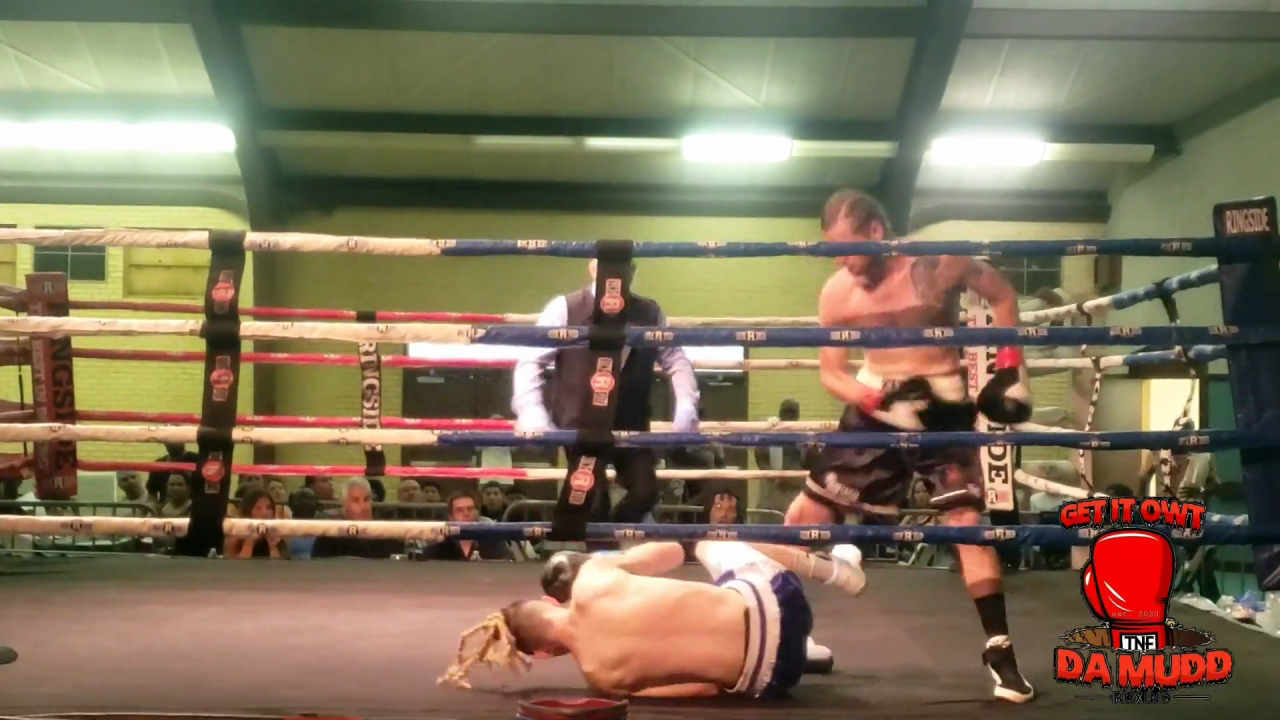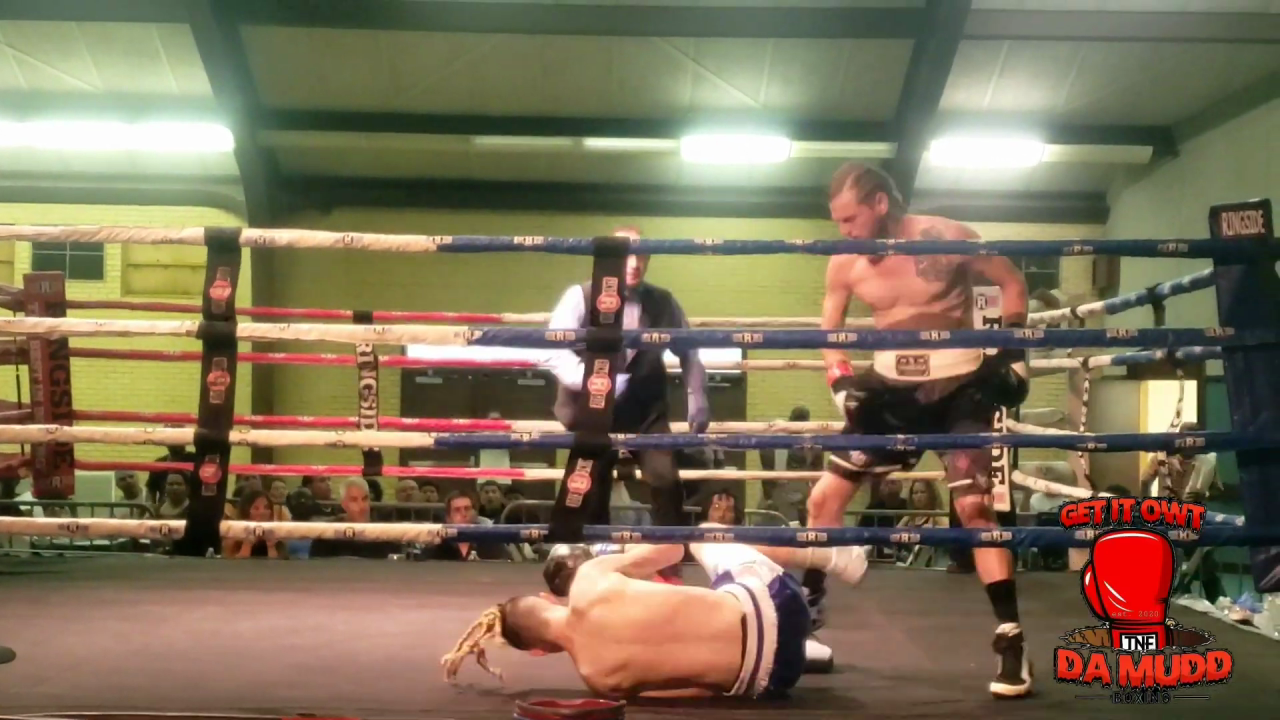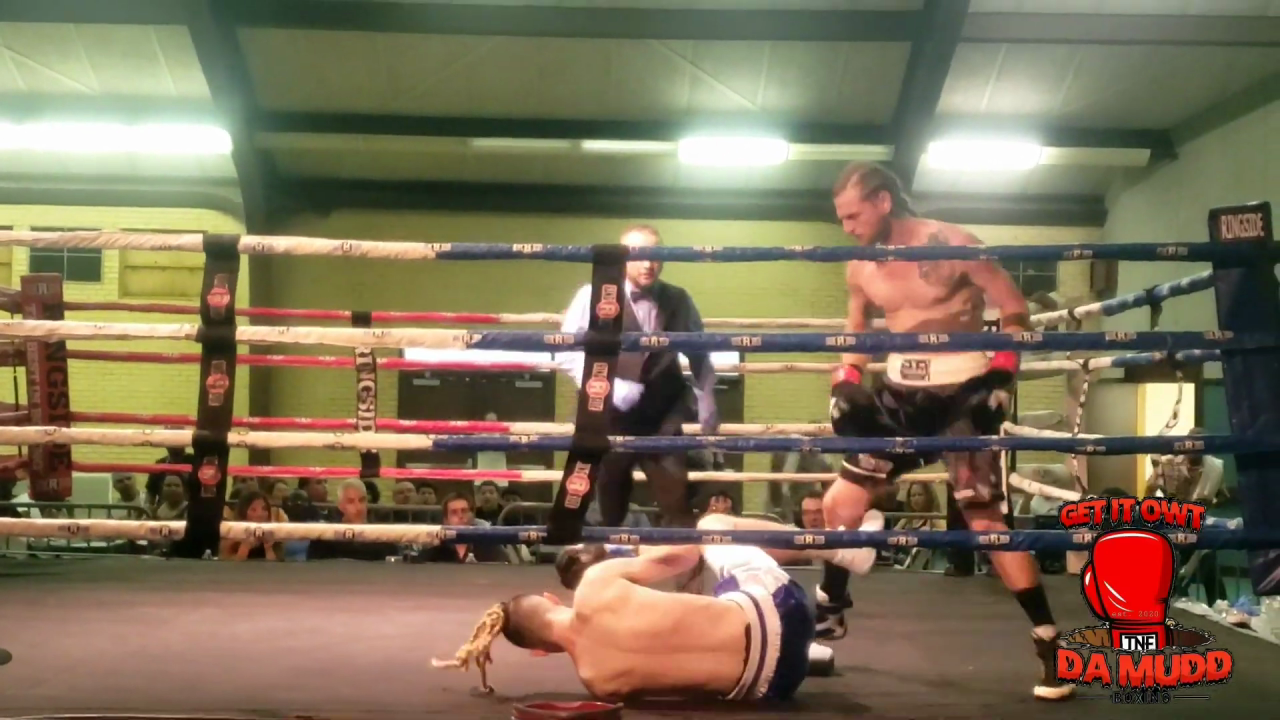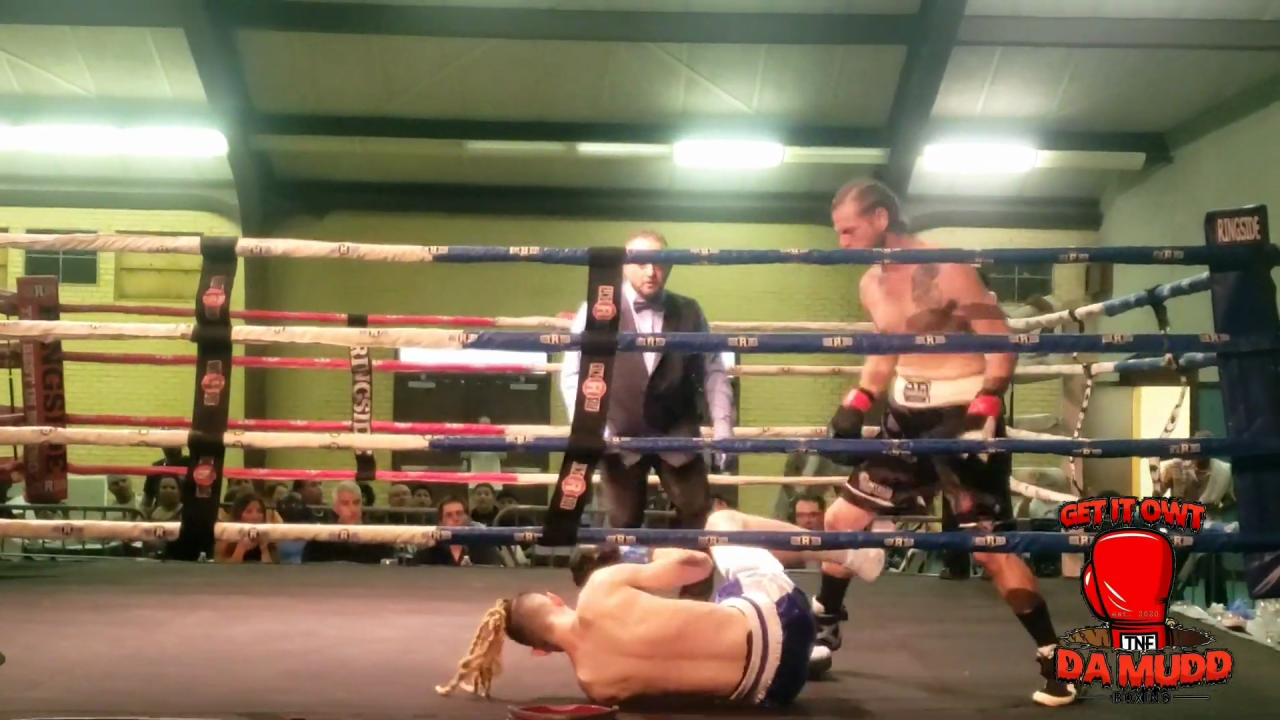
dt=0.1s
person 1, frame 1
left shoulder: (941, 261)
right shoulder: (838, 292)
left elbow: (1003, 296)
right elbow: (830, 372)
left wrist: (1009, 368)
right wrist: (887, 408)
left hip: (945, 408)
right hip: (878, 411)
left knee: (964, 520)
right knee: (804, 514)
left ankle: (1000, 652)
person 1, frame 2
left shoulder: (946, 237)
right shoulder: (845, 264)
left elbow: (1012, 281)
right elbow: (828, 331)
left wrist: (1009, 350)
right wrist: (841, 384)
left hip: (958, 384)
right hip: (889, 386)
left knee: (974, 506)
right knee: (826, 494)
left ankle: (1009, 641)
right ankle: (807, 605)
person 1, frame 3
left shoulder: (951, 245)
right shoulder: (858, 267)
left elbow: (1013, 303)
right elbow: (855, 327)
left wrist: (1002, 372)
right wrist: (844, 385)
left hip: (962, 388)
right hip: (899, 390)
left knee: (983, 518)
right knee: (840, 503)
left ankle: (1051, 644)
right ankle: (828, 615)
person 1, frame 4
left shoulder: (944, 269)
right shoulder: (871, 284)
left elbow: (1001, 336)
left wrist: (987, 409)
right wrist: (856, 405)
left hip: (962, 411)
right hip: (908, 413)
right knee: (841, 519)
left ankle: (1054, 660)
right ankle: (823, 628)
person 2, frame 1
left shoulder: (597, 672)
right shoulder: (591, 575)
left elbow: (703, 686)
right elbow: (672, 549)
left hip: (767, 674)
right hip: (769, 597)
right knee: (708, 539)
right ankle: (831, 566)
person 2, frame 2
left shoulder: (596, 676)
right shoulder: (590, 577)
left elbow: (704, 686)
right elbow: (671, 548)
left hip: (766, 675)
right hip: (767, 599)
right knee: (705, 535)
right ankle: (834, 558)
person 2, frame 3
left shoulder: (593, 678)
right shoulder: (595, 584)
right elbow: (682, 553)
right wrist: (629, 555)
left hip: (764, 680)
right hip: (771, 602)
right knee: (711, 524)
right ankle: (839, 551)
person 2, frame 4
left shoulder: (594, 683)
right shoulder: (601, 589)
left elbow: (705, 686)
right elbow: (699, 562)
right wrist: (643, 558)
left hip: (766, 687)
right hip: (776, 607)
right knee: (720, 521)
right ankle: (852, 555)
person 3, frame 1
left shoulder: (647, 311)
right shoulder: (565, 308)
left elbow: (676, 360)
right elbow: (531, 362)
left wrist: (686, 405)
right wrist: (530, 409)
left hip: (630, 421)
right hip: (579, 421)
left knee: (645, 493)
right knee: (592, 498)
person 3, frame 2
left shoulder: (662, 302)
right shoulder: (580, 297)
left elbow: (688, 351)
right elbow: (555, 352)
left wrist: (697, 397)
left hip: (646, 410)
left knee: (666, 481)
right knee: (594, 496)
person 3, frame 3
left shoulder: (678, 299)
right shoulder: (593, 298)
left elbow: (699, 352)
right elbow: (568, 354)
left wrist: (706, 400)
right wrist: (608, 385)
left hip: (662, 415)
right hip: (610, 417)
left knee: (676, 496)
right knee: (611, 500)
person 3, frame 4
left shoulder: (688, 313)
left elbow: (713, 371)
right elbow: (573, 372)
left wrist: (722, 426)
left hip: (676, 431)
right hip: (618, 437)
left knee: (697, 512)
right knee: (624, 521)
left ankle: (698, 592)
